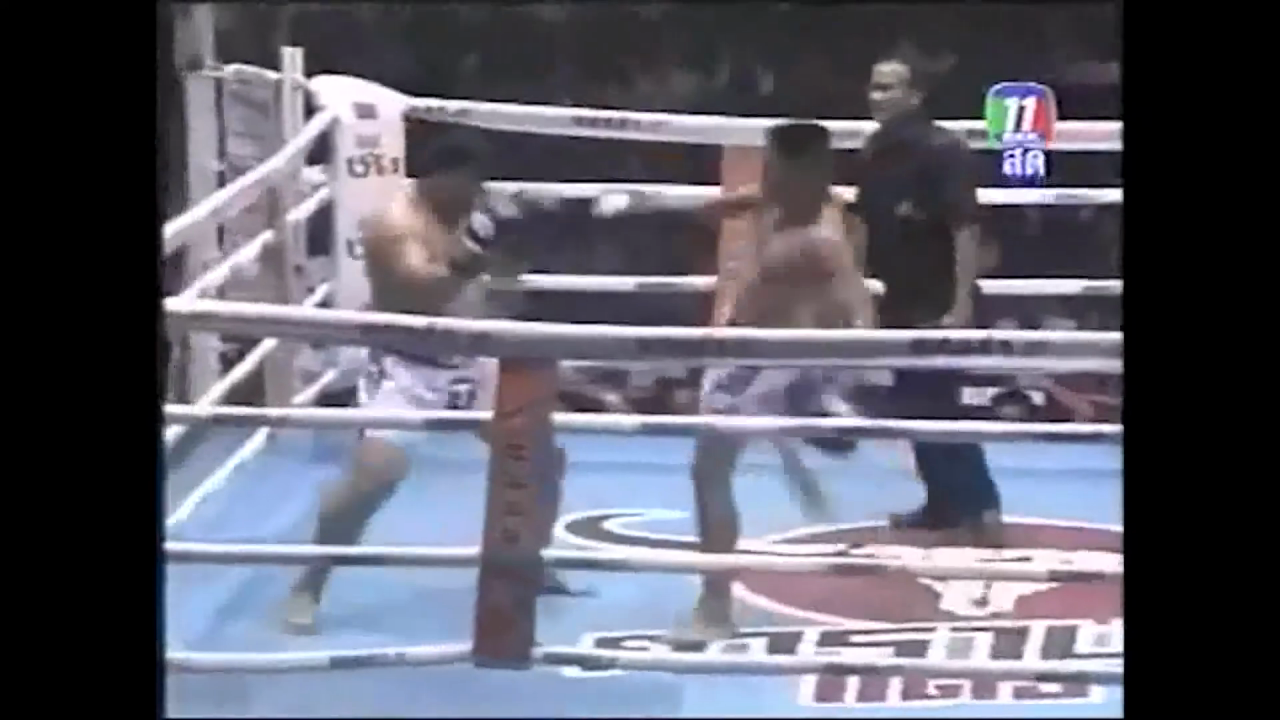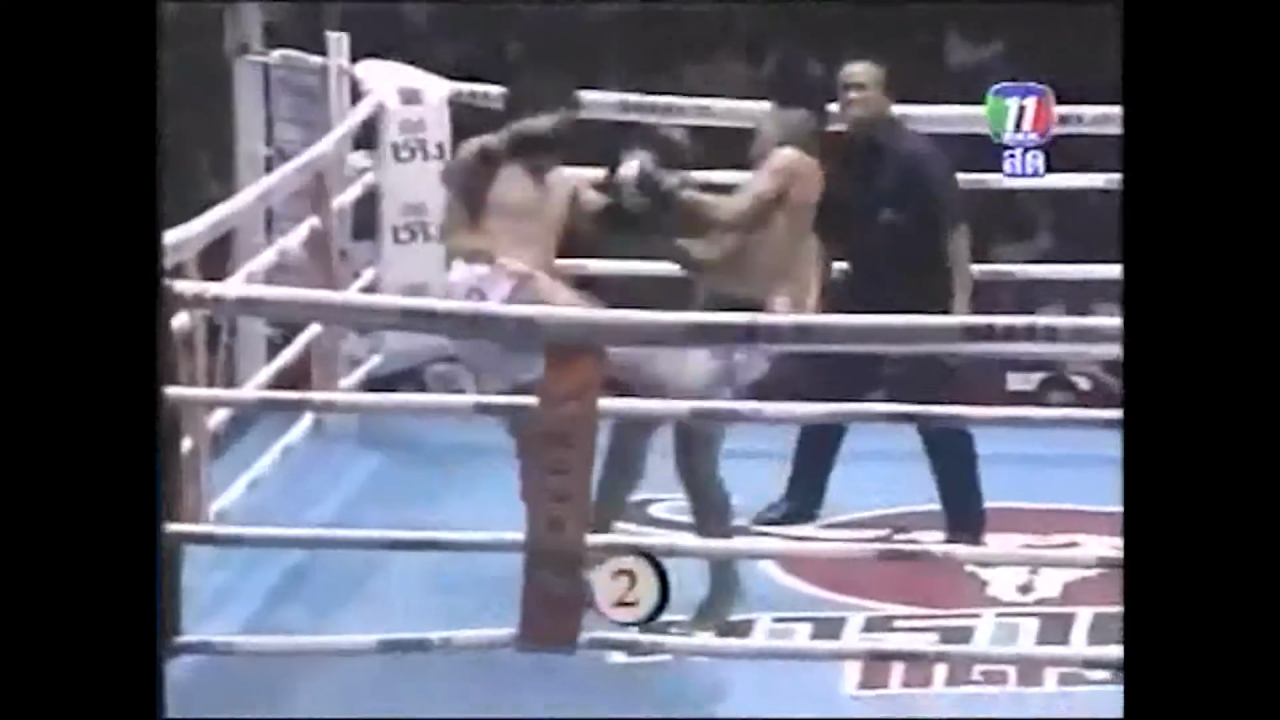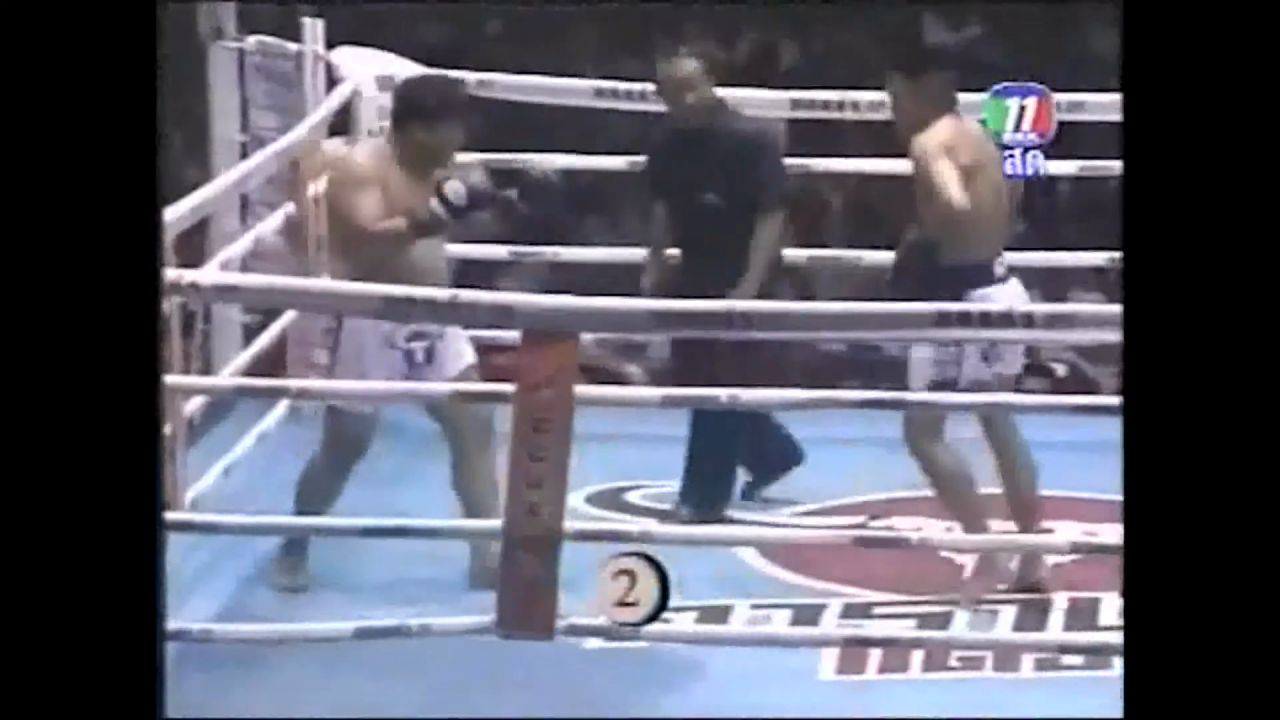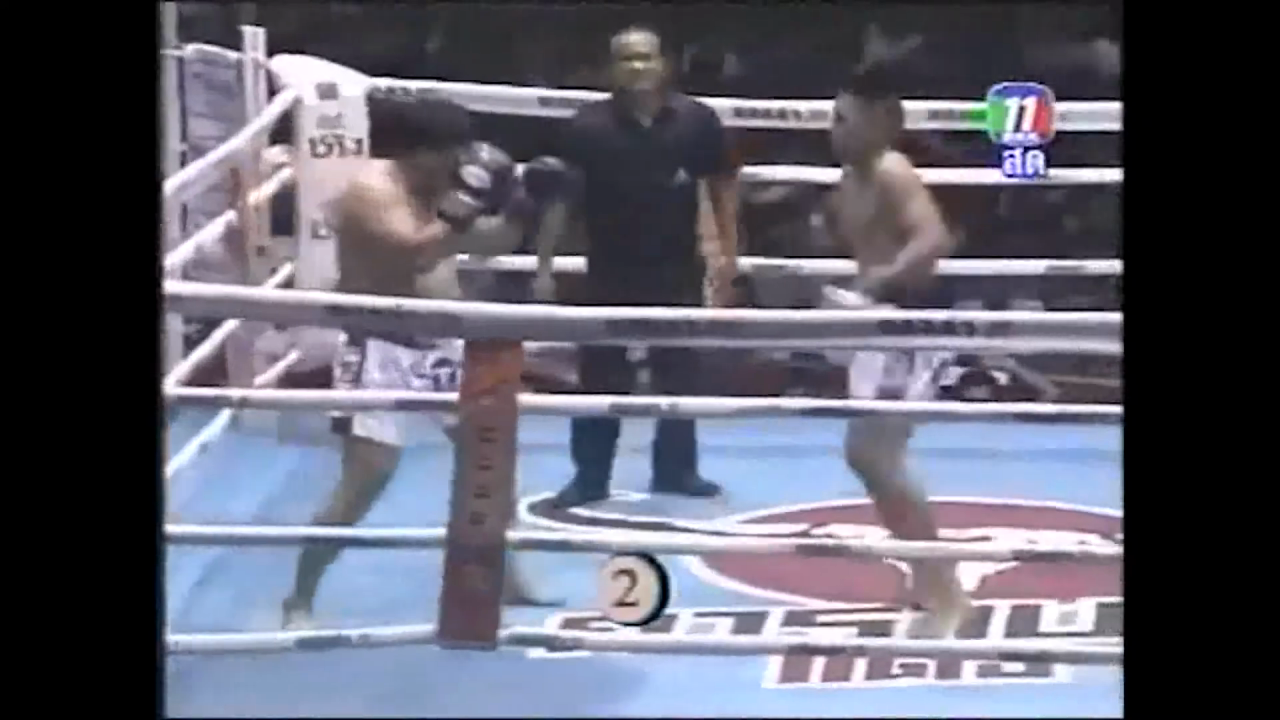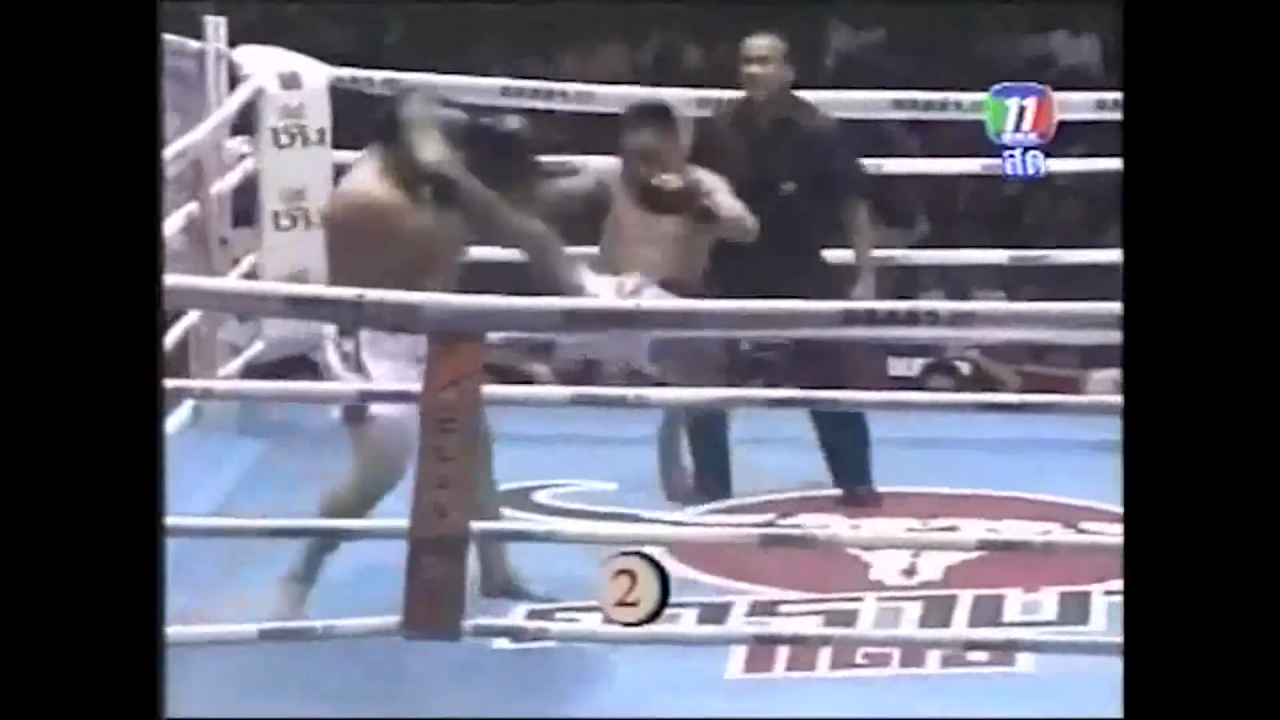
dt=1s
person 1, frame 1
left shoulder: (468, 215)
right shoulder: (393, 222)
left elbow: (507, 267)
right elbow: (423, 289)
left wrist: (500, 239)
right wrist: (477, 245)
left hip: (475, 359)
right hip: (408, 368)
left knee: (546, 454)
right knee: (371, 477)
right ankle: (307, 586)
person 1, frame 2
left shoulder: (559, 184)
right shoulder: (487, 163)
left elbow: (614, 215)
right elbow: (462, 172)
right wrist: (515, 136)
left hip: (525, 298)
right hip: (486, 288)
person 1, frame 3
left shoulder: (437, 166)
right shoulder: (359, 164)
left elbow: (470, 216)
right elbow: (369, 240)
left wrist: (505, 200)
right wrist: (442, 210)
left hip: (431, 323)
right hip: (367, 325)
left knee: (475, 426)
right knee: (343, 447)
left ankle: (489, 555)
right ankle: (293, 547)
person 1, frame 4
left shoulder: (435, 189)
right shoulder: (369, 190)
left elbow: (489, 243)
right elbow: (414, 254)
left wrist: (520, 206)
right wrist: (467, 202)
left hip: (446, 345)
right hip: (384, 352)
right knee: (363, 482)
left ankle: (502, 575)
right ankle: (299, 601)
person 1, frame 5
left shoulder: (408, 173)
right shoulder: (368, 199)
right elbow: (433, 255)
left hip: (416, 336)
right hip: (373, 342)
left knee: (473, 444)
right knee: (381, 468)
left ankle: (495, 571)
right ankle: (302, 577)
person 2, frame 1
left shoulder: (824, 240)
right shoulder: (786, 198)
left elbow: (861, 316)
right elbow: (729, 203)
left wrist: (825, 373)
left hip: (768, 361)
left knee: (710, 472)
left ankle: (715, 609)
person 2, frame 2
left shoulder: (791, 162)
right shoulder: (791, 178)
left elbow: (730, 217)
left wrist: (663, 188)
right hip: (717, 320)
left knee: (696, 460)
right knee: (632, 428)
left ankle: (722, 588)
person 2, frame 3
left shoulder: (930, 142)
right shoulder: (974, 134)
left elbow: (955, 208)
right elbow: (999, 206)
left wrist: (921, 244)
left hip: (965, 295)
right hip: (997, 287)
left knee: (923, 432)
right knee: (1000, 426)
left ankle: (987, 553)
right ankle: (1032, 560)
person 2, frame 4
left shoulder: (891, 173)
right shoulder: (852, 176)
left elbow: (933, 241)
left wrist: (867, 289)
left knee: (874, 455)
right knee: (870, 455)
left ankle: (942, 589)
right ankle: (932, 576)
person 2, frame 5
left shoulder: (706, 187)
right shoulder: (611, 175)
left elbow: (745, 230)
right elbow: (553, 200)
left wrist: (695, 202)
right hip: (612, 301)
person 3, frame 1
left shoulder: (942, 150)
right shoulder: (876, 149)
left elbow: (967, 230)
right elbow: (868, 223)
left wrist: (963, 304)
left hip: (938, 301)
right hip: (898, 296)
left knee: (934, 403)
right knee: (911, 403)
left ankle: (980, 505)
right ankle: (944, 506)
person 3, frame 2
left shoulder: (917, 155)
right shoulder: (839, 160)
left elbow: (955, 229)
right elbow: (826, 236)
left wrist: (961, 304)
left hip: (920, 301)
right hip: (862, 295)
left knee: (937, 414)
right knee: (822, 390)
left ankle: (965, 521)
right ankle: (801, 499)
person 3, frame 3
left shoulder: (750, 138)
right shoulder: (669, 143)
left elbow: (771, 216)
left wrist: (750, 288)
right wrist: (654, 267)
left hip: (738, 278)
right hip: (697, 273)
left knee: (715, 383)
right knee: (694, 376)
left ankle: (705, 494)
right ankle: (773, 450)
person 3, frame 4
left shoulder: (696, 119)
right shoulder: (588, 127)
left elbow: (721, 186)
right elbow: (562, 200)
left wrist: (727, 254)
right wrist: (544, 266)
left hip: (677, 270)
right hip: (609, 271)
left knee: (678, 374)
right knee: (599, 376)
left ankle: (676, 469)
right ankle: (589, 476)
person 3, frame 5
left shoulder: (817, 130)
right shoulder: (719, 129)
left elbow: (852, 202)
left wrist: (865, 274)
left hip: (798, 269)
right hip: (732, 269)
left knee: (827, 373)
left ankle: (854, 478)
right ankle: (710, 479)
